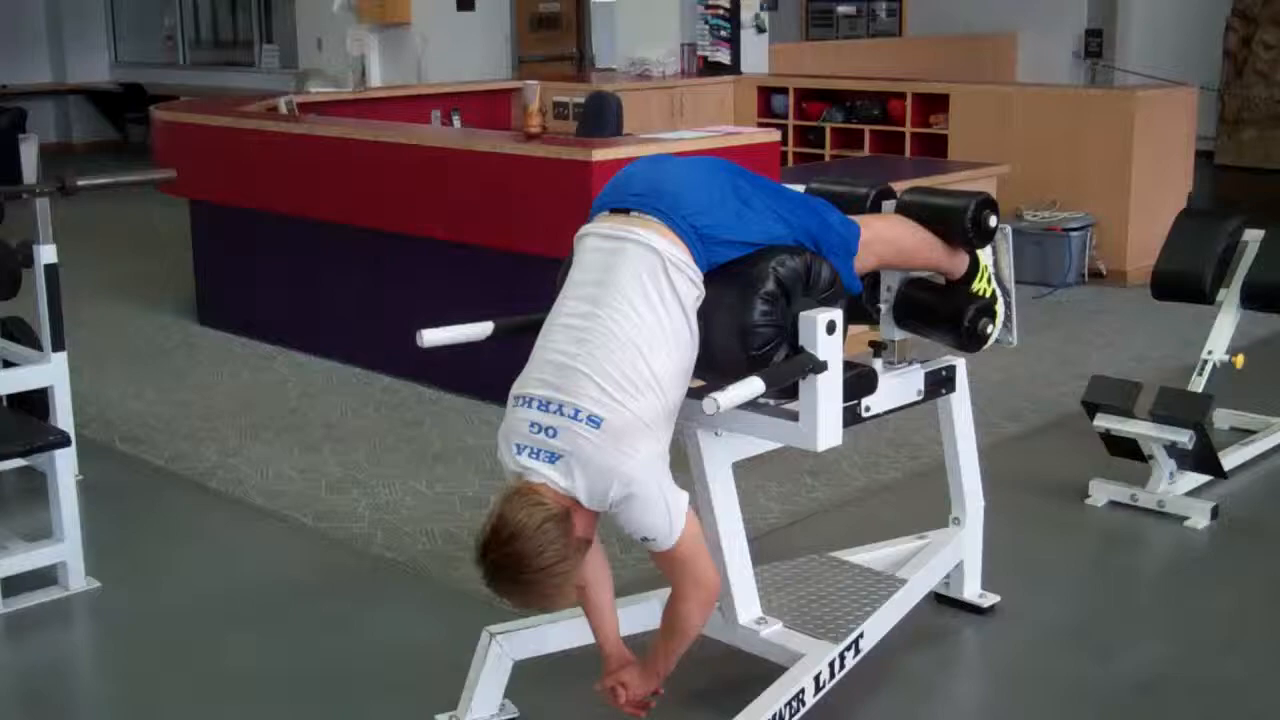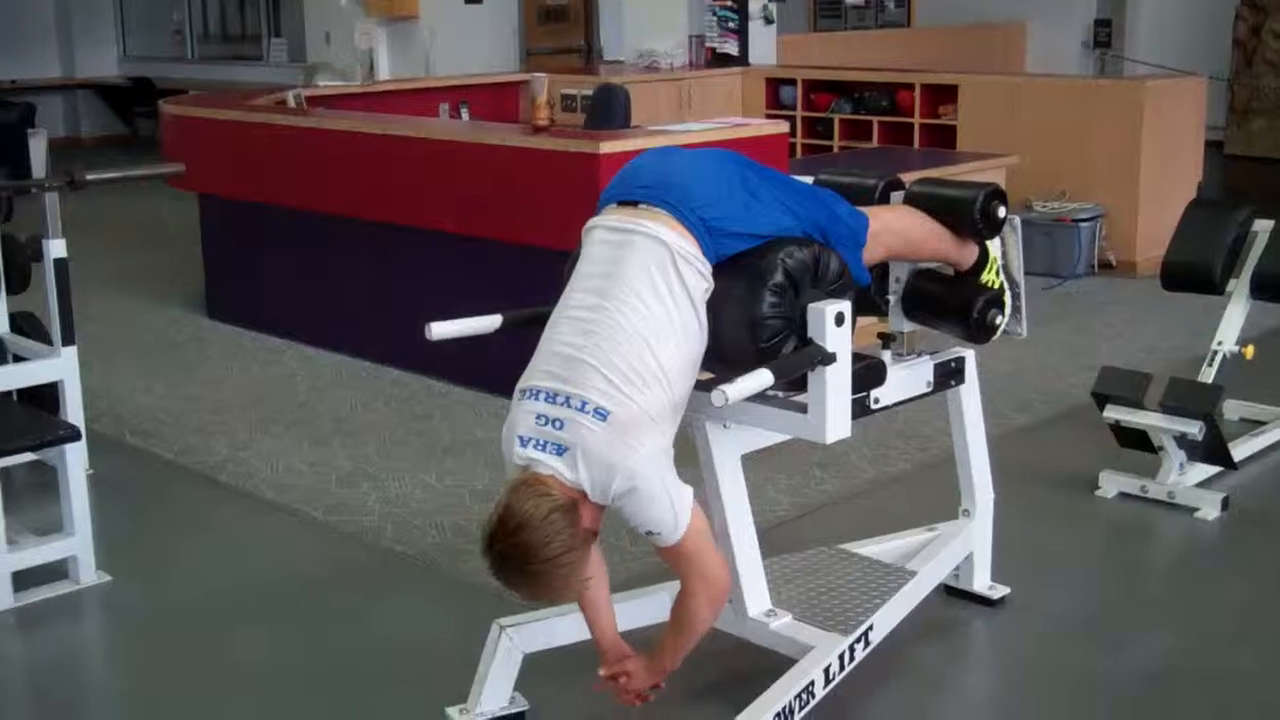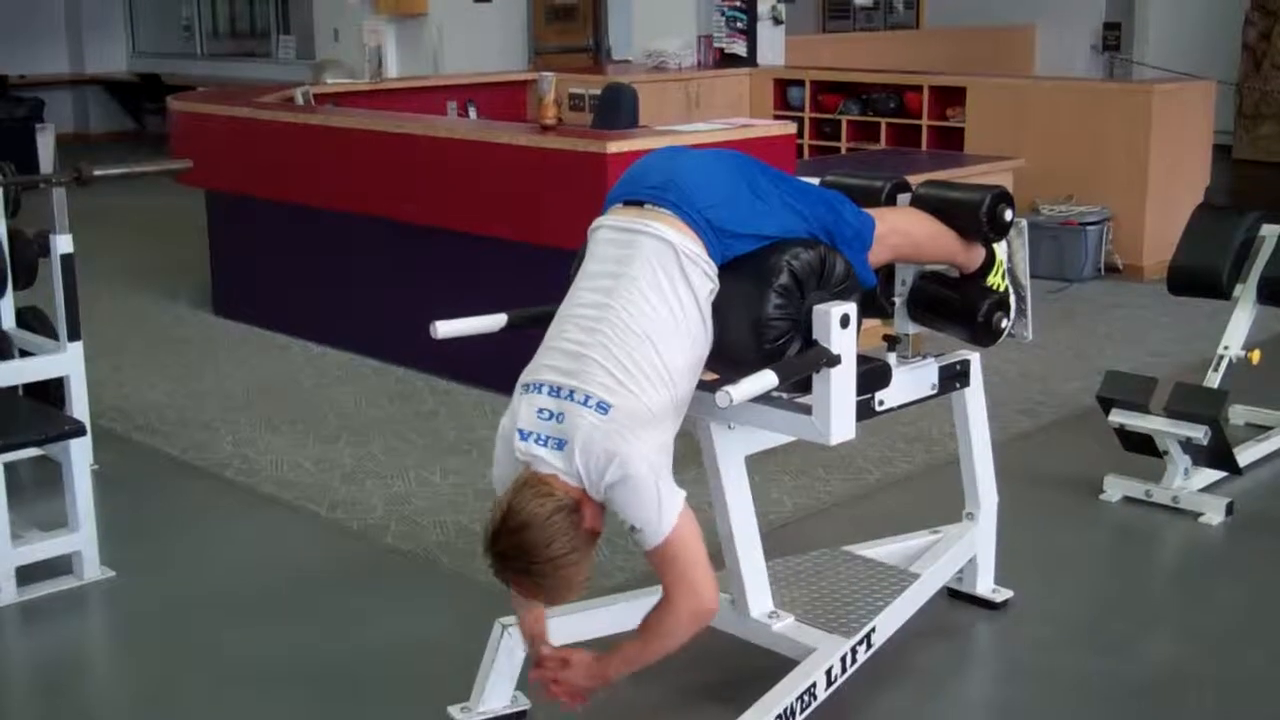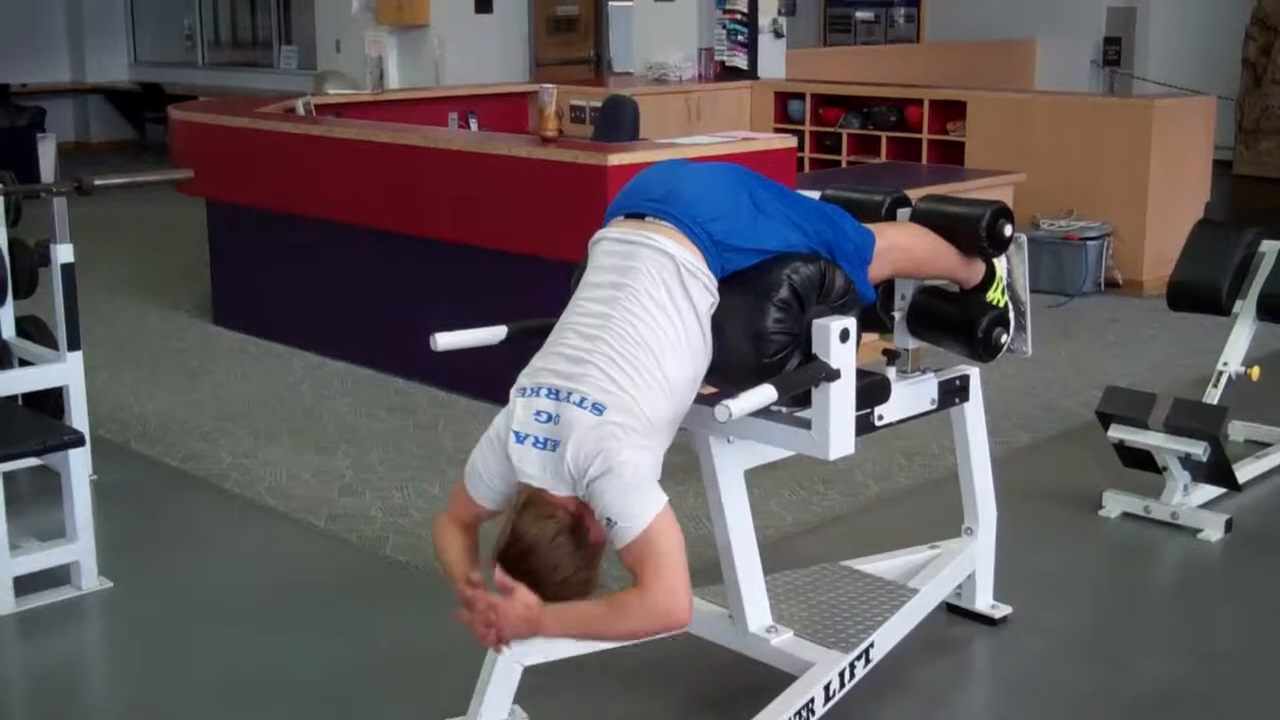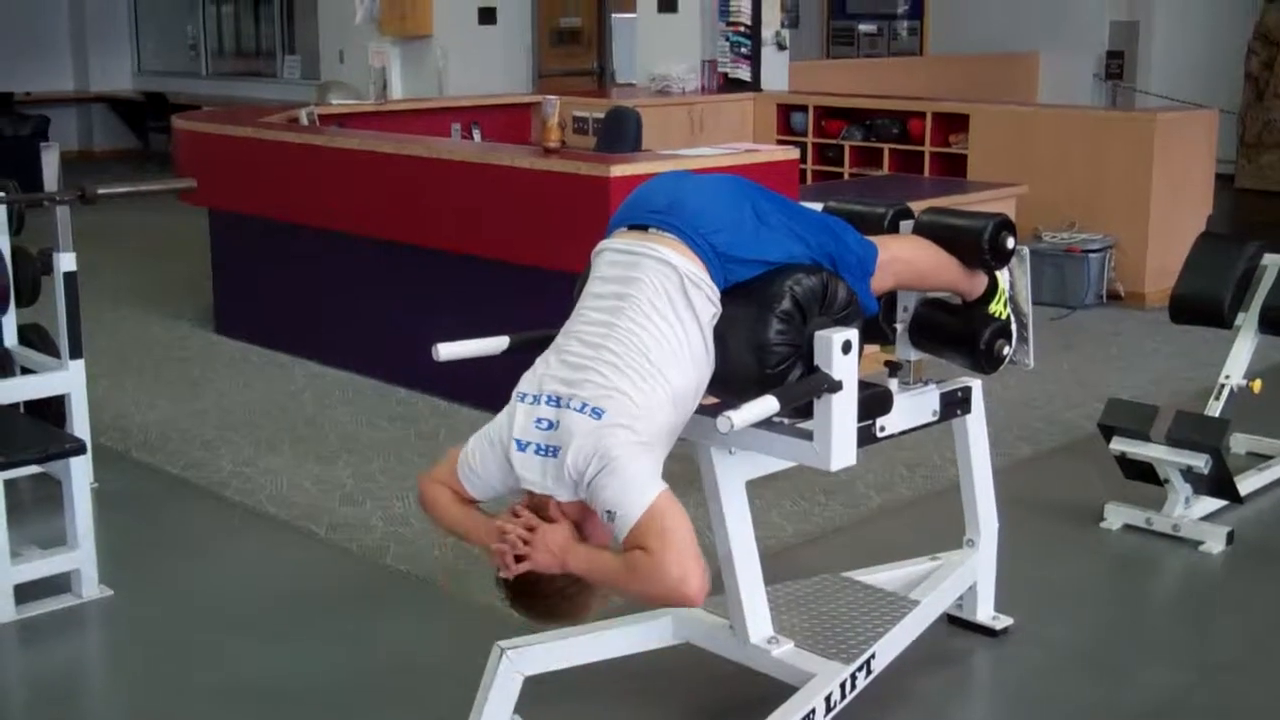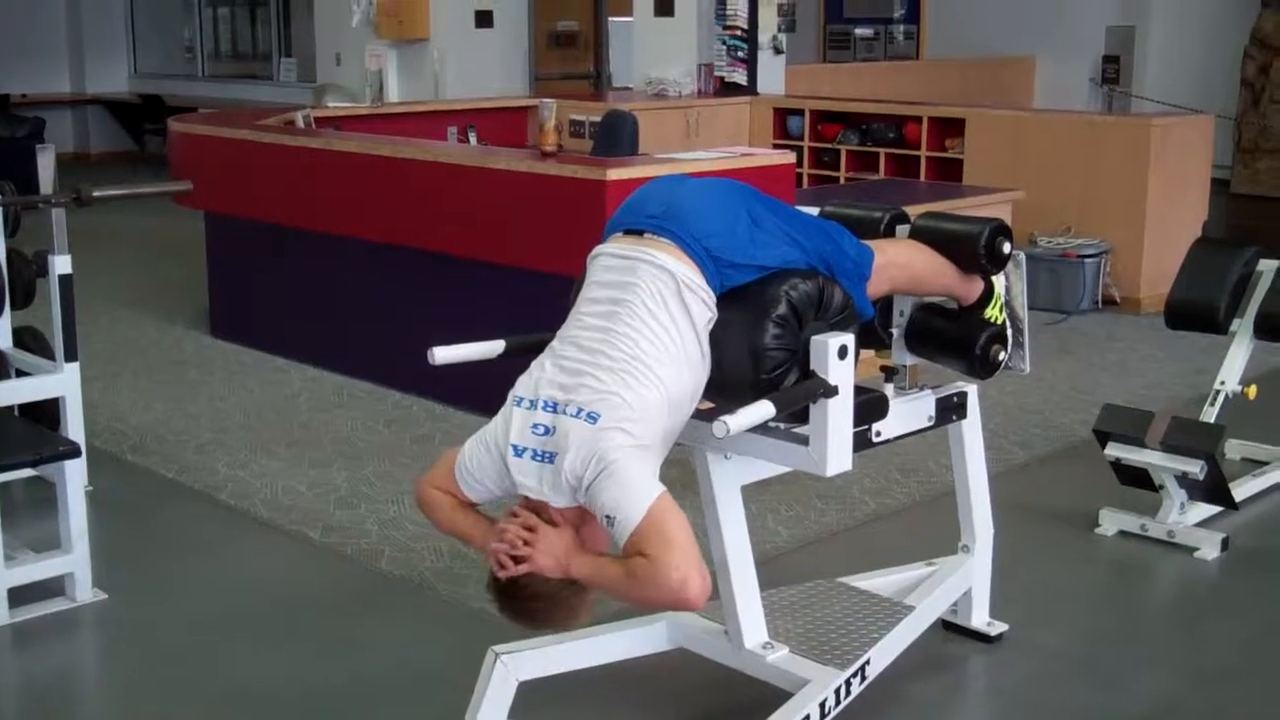
dt=0.2s
person 1, frame 1
left shoulder: (620, 468)
right shoulder: (517, 439)
left elbow: (699, 587)
right elbow: (577, 544)
left wrist: (651, 674)
right wrist: (614, 654)
left hip: (690, 210)
right hip: (618, 209)
left knee: (858, 248)
left ankle: (965, 268)
person 1, frame 2
left shoulder: (623, 462)
right shoulder: (522, 434)
left elbow: (709, 584)
right elbow: (571, 546)
left wrist: (651, 671)
right wrist: (609, 647)
left hip: (698, 204)
right hip: (628, 202)
left knee: (865, 240)
left ankle: (974, 258)
person 1, frame 3
left shoulder: (620, 458)
right shoulder: (520, 429)
left elbow: (697, 602)
right elbow: (510, 542)
left wrist: (601, 670)
right wrist: (537, 644)
left hip: (702, 207)
left knee: (870, 244)
left ankle: (979, 262)
person 1, frame 4
left shoulder: (608, 461)
right shoulder: (514, 435)
left elbow: (668, 607)
right elbow: (451, 523)
left wrist: (539, 621)
right wrist: (474, 593)
left hip: (704, 218)
left knee: (866, 260)
left ankle: (979, 279)
person 1, frame 5
left shoulder: (608, 461)
right shoulder: (512, 439)
left elbow: (684, 582)
right elbow: (434, 489)
left wrist: (571, 557)
right wrist: (493, 537)
left hip: (708, 231)
right hip: (642, 216)
left knee: (871, 270)
left ankle: (981, 288)
person 1, frame 6
left shoulder: (605, 465)
right shoulder: (508, 442)
left elbow: (686, 585)
right elbow: (433, 490)
left wrist: (575, 562)
right wrist: (493, 541)
left hip: (705, 233)
right hip: (637, 227)
left knee: (867, 275)
left ankle: (976, 294)
